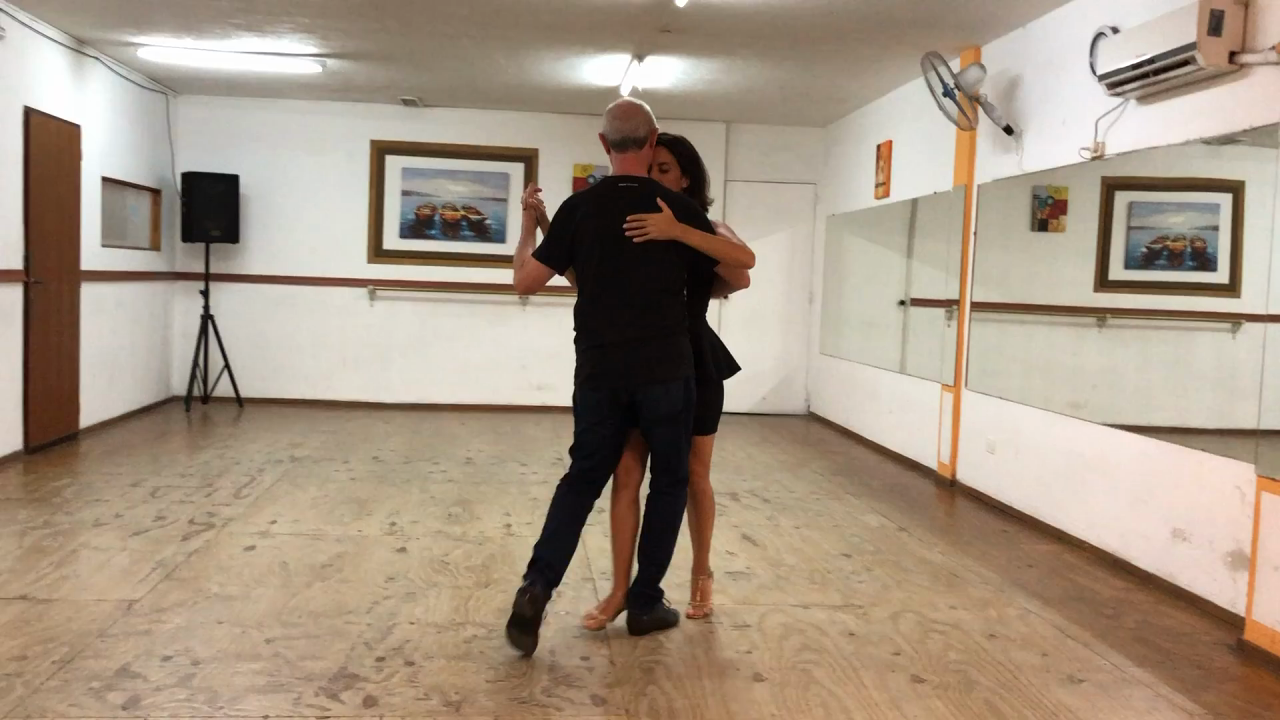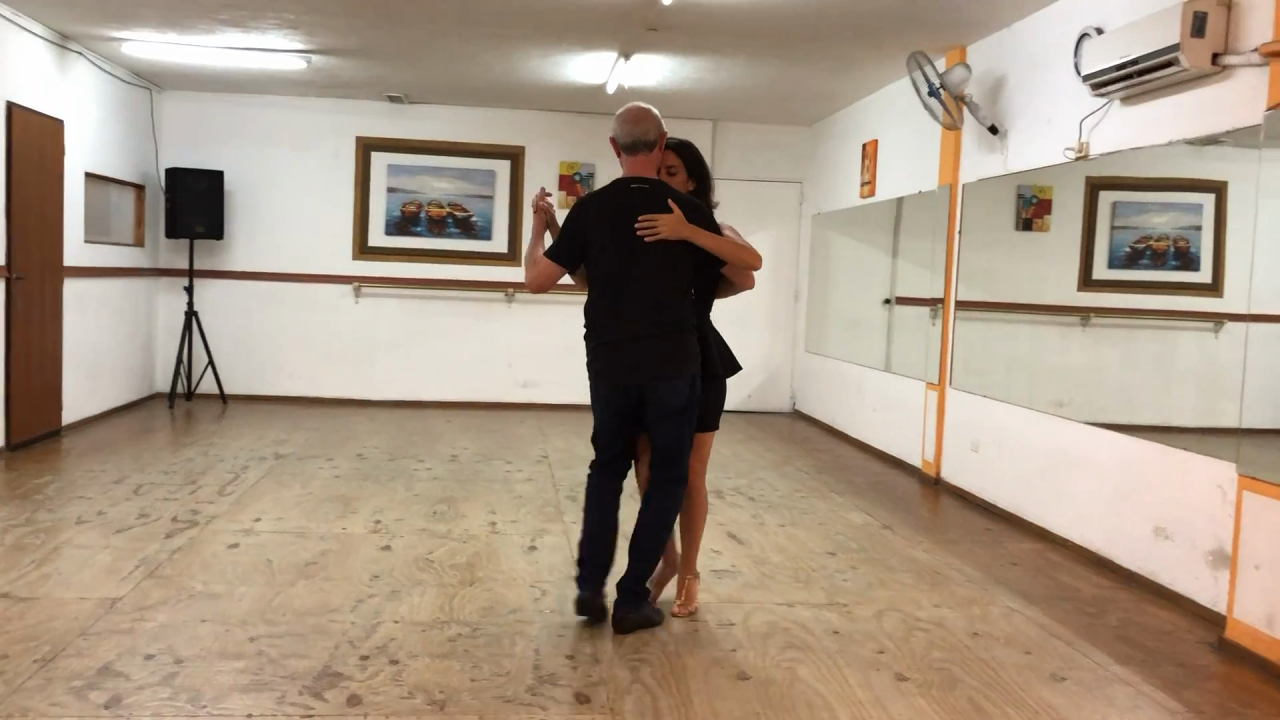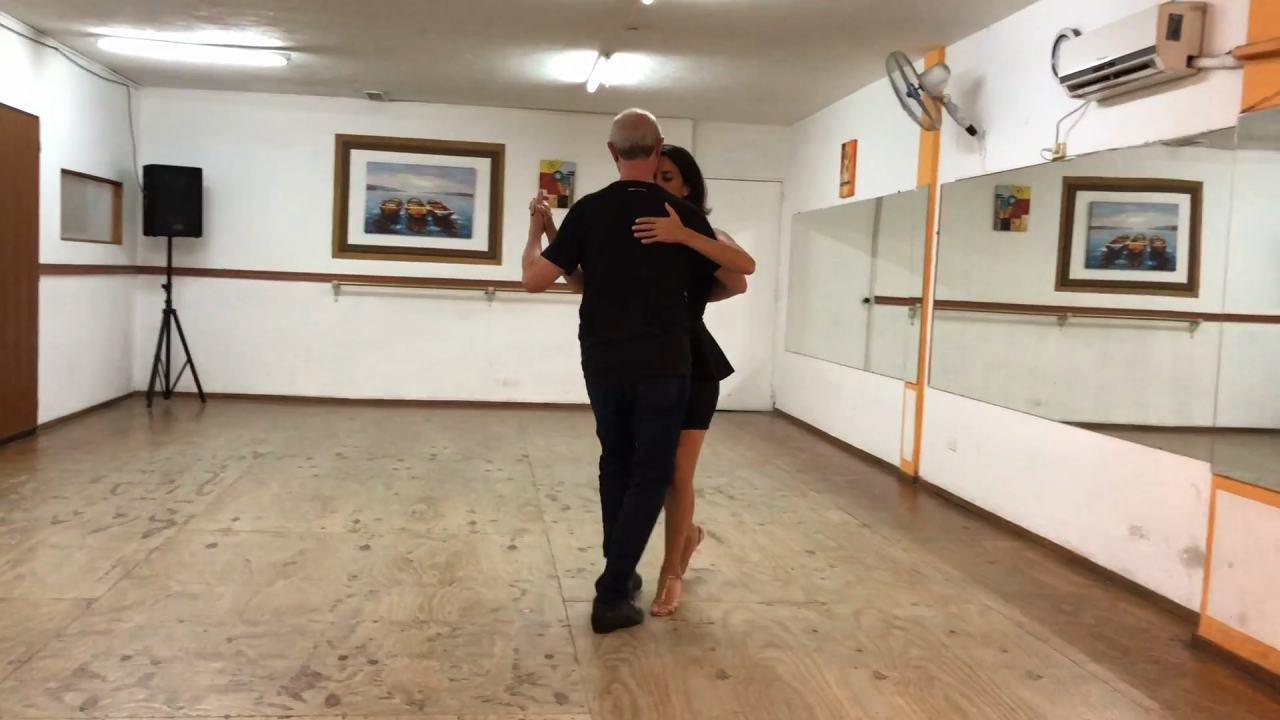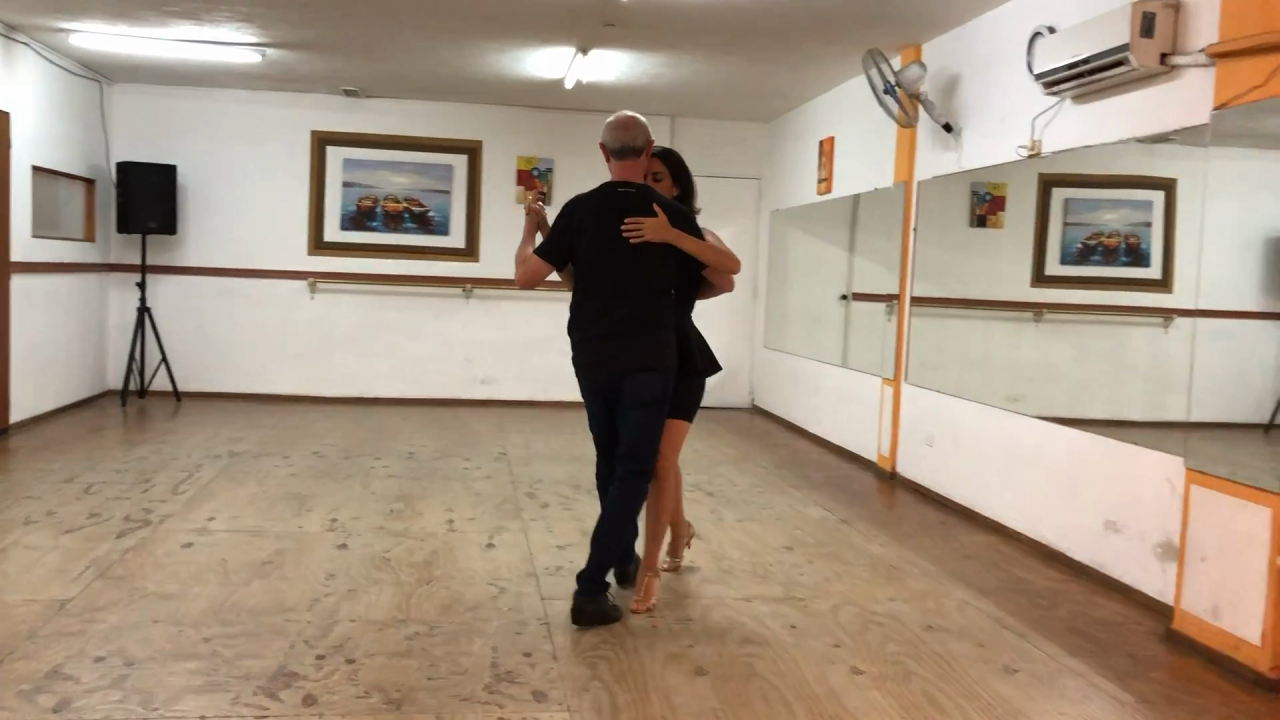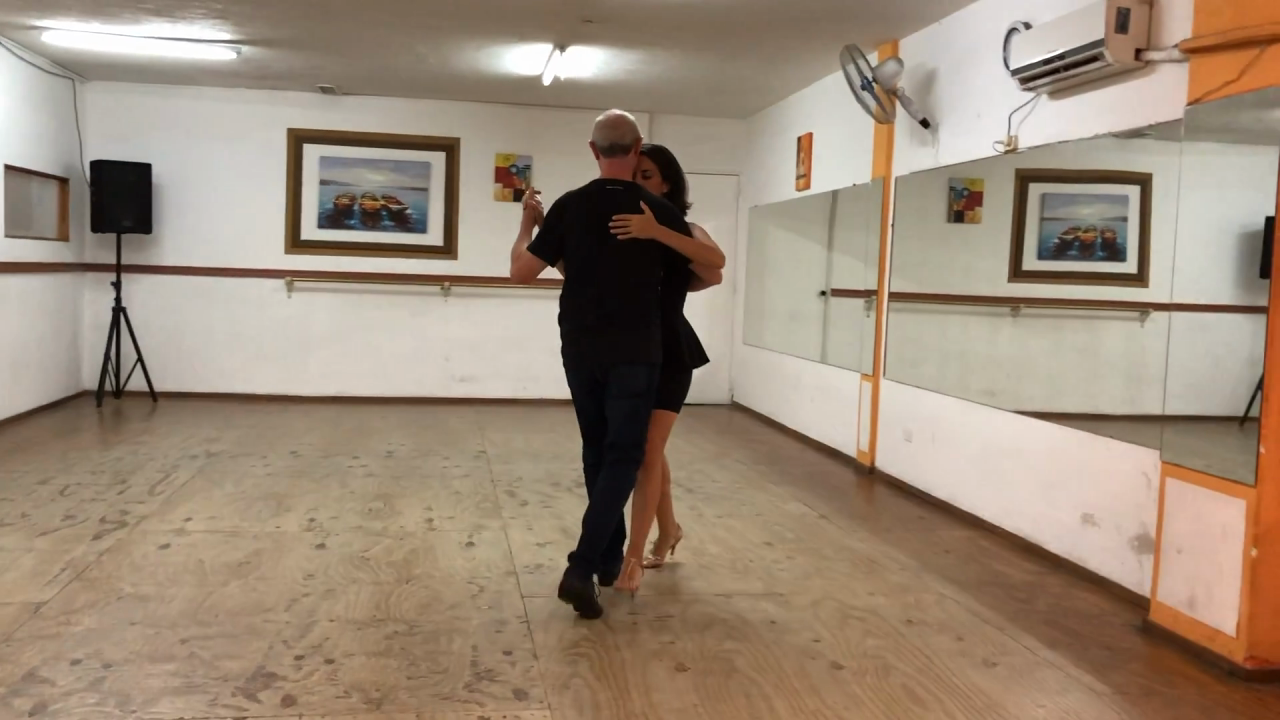
dt=0.2s
person 1, frame 1
left shoulder: (579, 208)
right shoulder: (681, 210)
left elbow: (525, 280)
left wrist: (529, 225)
right wrist: (695, 290)
left hip: (599, 370)
right hip: (665, 370)
left knee: (583, 478)
right knee: (671, 481)
left ankle: (537, 590)
right ankle: (645, 600)
person 1, frame 2
left shoulder: (591, 209)
right shoulder: (688, 211)
left elbow: (537, 280)
left wrist: (538, 227)
right wrist: (697, 288)
left hip: (609, 366)
right hip: (671, 368)
left knee: (607, 470)
right knee: (667, 478)
left ankle: (590, 584)
right ankle: (632, 597)
person 1, frame 3
left shoulder: (589, 211)
right shoulder: (683, 214)
left elbow: (535, 279)
left wrist: (537, 228)
right wrist: (692, 293)
left hip: (604, 364)
right hip: (662, 366)
left knee: (616, 465)
right knee: (649, 475)
left ankle: (618, 569)
right ankle: (612, 595)
person 1, frame 4
left shoulder: (579, 210)
right shoulder: (672, 215)
left elbow: (527, 276)
left wrist: (530, 229)
right wrist: (679, 290)
left hip: (592, 359)
right hip: (648, 361)
left knee: (610, 461)
right knee: (633, 470)
left ankle: (624, 559)
right ankle: (591, 588)
person 1, frame 5
left shoulder: (570, 207)
right shoulder: (659, 211)
left elbow: (521, 271)
left wrist: (527, 224)
right wrist: (669, 284)
left hip: (581, 352)
right hip: (634, 353)
left knee: (598, 453)
right knee: (621, 457)
left ankle: (609, 556)
right ankle: (582, 566)
person 2, frame 1
left shoulder: (707, 233)
right shoulder: (631, 231)
left elbow: (744, 264)
left wrist: (678, 231)
left hip: (694, 365)
left knee: (692, 477)
right knee: (624, 478)
left ankle: (701, 577)
right ankle: (621, 588)
person 2, frame 2
left shoulder: (711, 233)
right shoulder: (637, 233)
left elbow: (752, 264)
right elbow: (590, 279)
left wrist: (687, 231)
right wrist: (551, 225)
left hip: (698, 364)
left knee: (689, 474)
right knee: (648, 473)
left ankle: (689, 571)
right ankle: (670, 554)
person 2, frame 3
left shoulder: (706, 238)
right shoulder: (630, 237)
left elbow: (745, 268)
right elbow: (583, 282)
left wrist: (682, 235)
right wrist: (549, 228)
left hip: (692, 364)
left knee: (677, 472)
left ankle: (672, 572)
right ankle: (688, 534)
person 2, frame 4
left shoulder: (693, 236)
right shoulder: (623, 235)
left elbow: (729, 268)
left wrist: (669, 235)
left hip: (681, 360)
left knee: (659, 462)
right knee: (655, 459)
left ankle: (648, 571)
right ankle: (680, 530)
person 2, frame 5
left shoulder: (684, 232)
right shoulder: (606, 231)
left elbow: (716, 264)
left wrist: (656, 232)
right wrist: (539, 221)
left hip: (669, 351)
left knee: (646, 450)
right knee: (646, 450)
left ankle: (629, 559)
right ankle: (668, 531)
